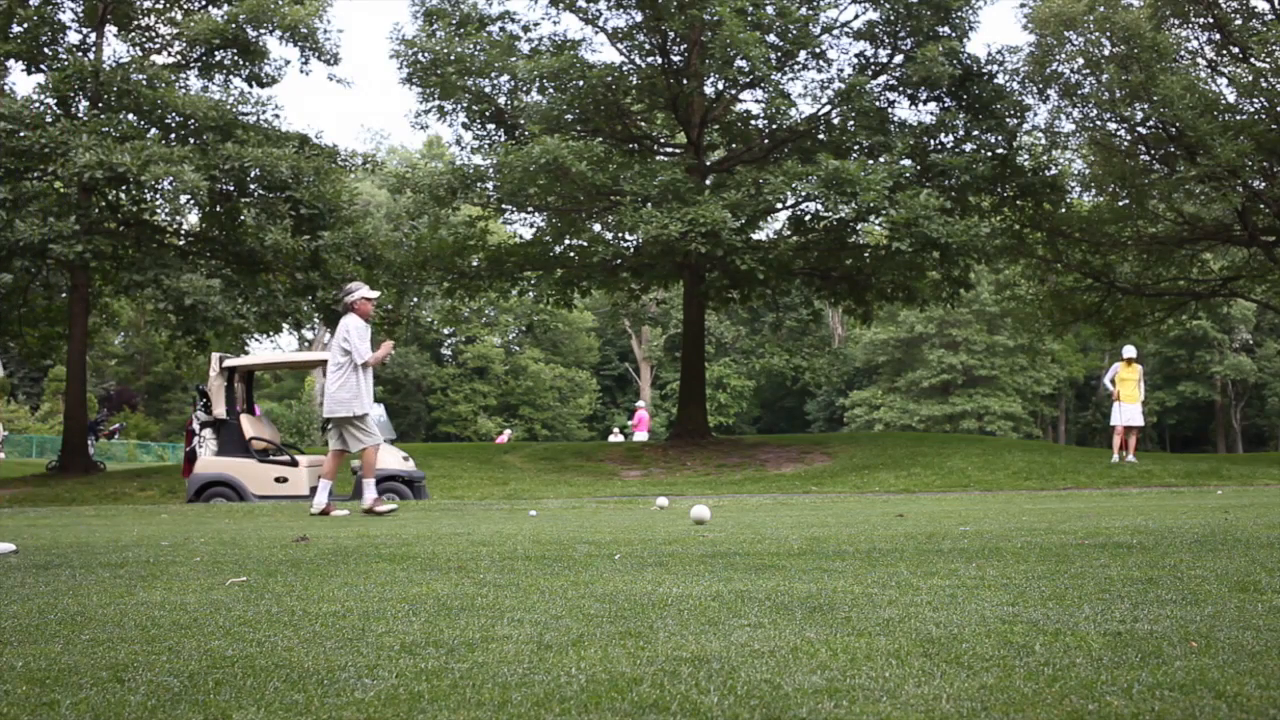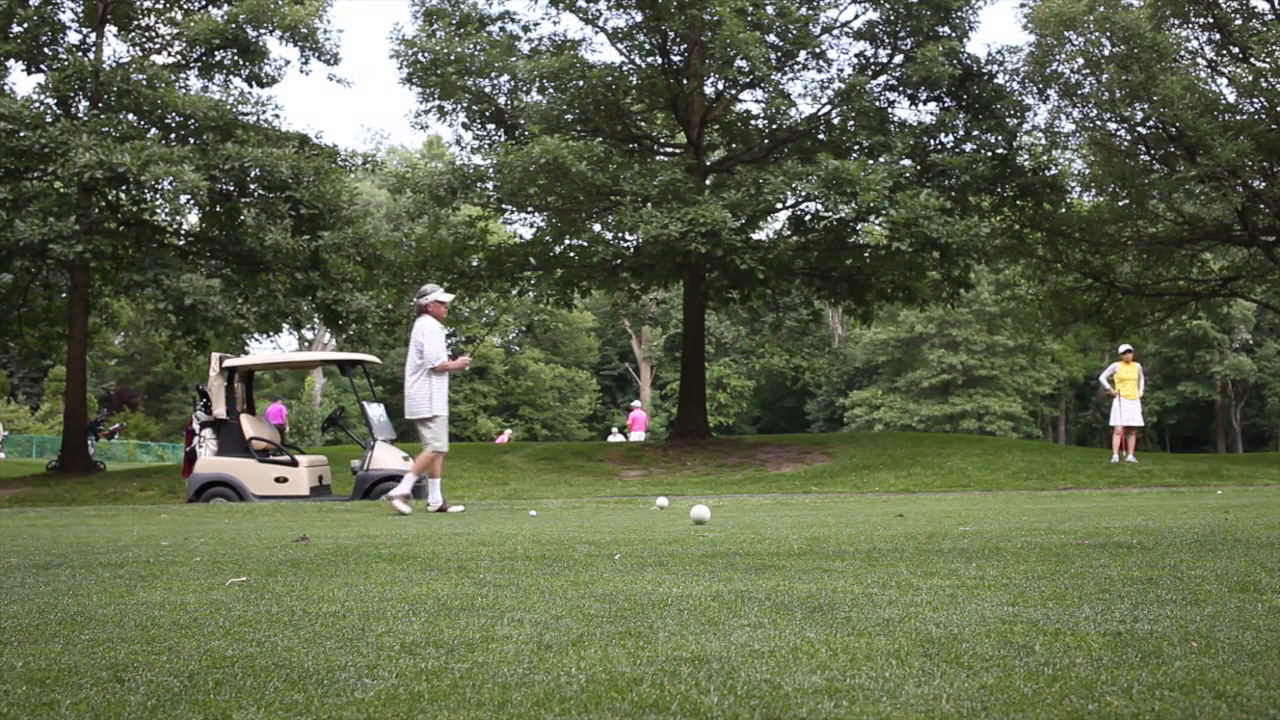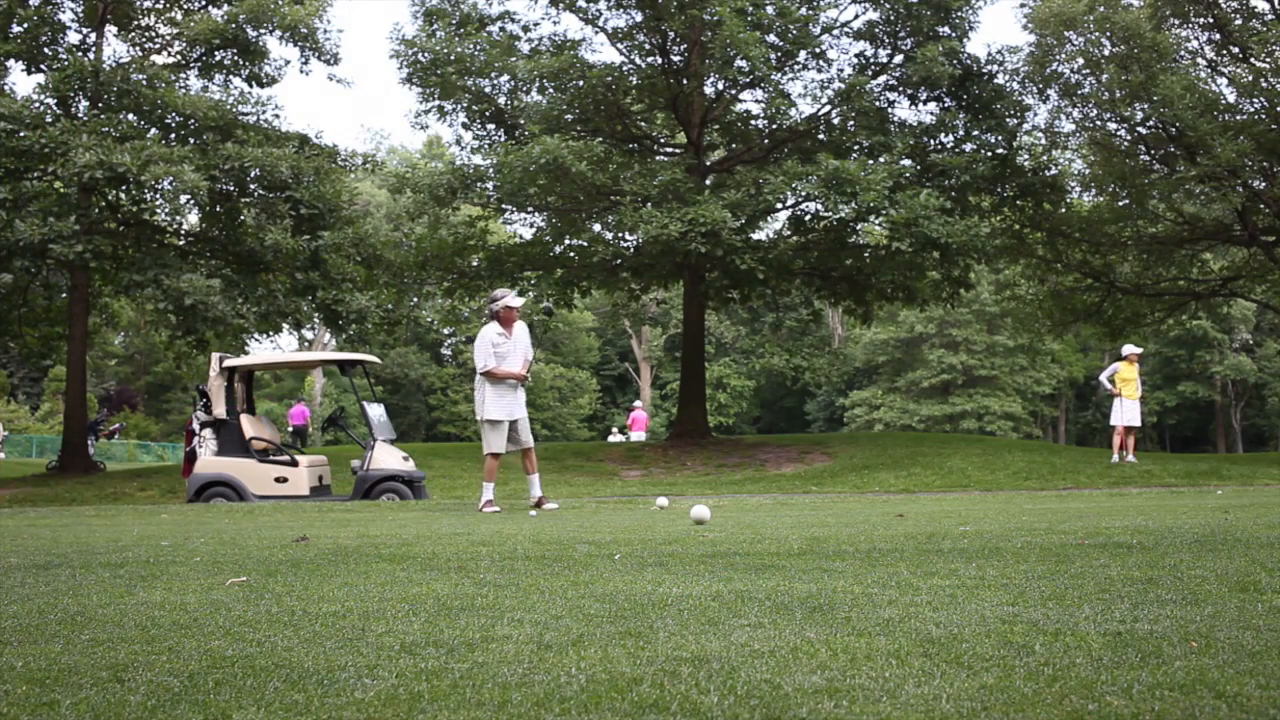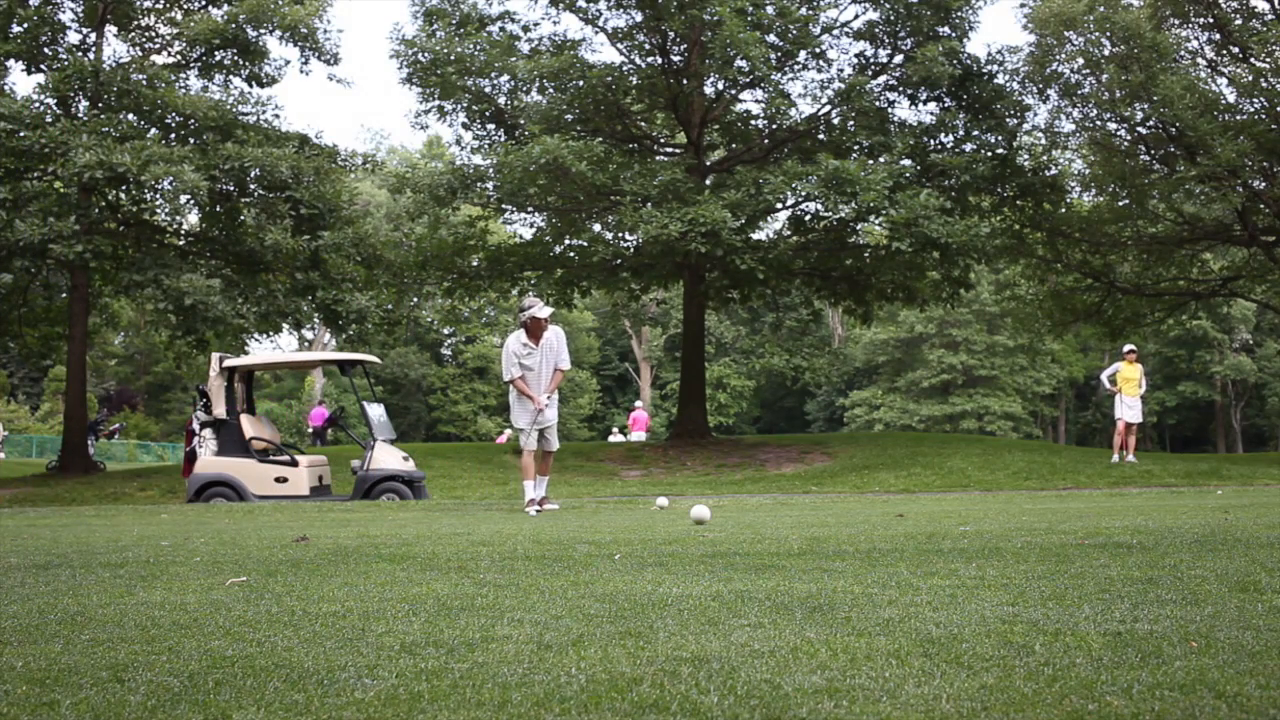
dt=1s
person 1, frame 1
left shoulder: (349, 324)
right shoulder: (354, 324)
right elbow: (366, 360)
left wrist: (379, 355)
right wrist: (383, 351)
left hip: (343, 398)
right hip: (350, 398)
left knee: (338, 450)
right knee: (370, 444)
left ankle: (320, 502)
right ankle: (370, 499)
person 1, frame 2
left shoulder: (426, 326)
right shoulder: (430, 327)
right elbow: (435, 364)
left wrist: (453, 365)
right wrist: (456, 364)
left hip: (425, 398)
right hip: (428, 399)
left knee: (437, 449)
right knee: (435, 449)
left ankle: (436, 500)
right ankle: (400, 491)
person 1, frame 3
left shoulder: (521, 328)
right shoulder: (487, 334)
left elbow: (527, 357)
right elbow: (486, 369)
left wrist: (524, 372)
right wrist: (513, 375)
left hip: (516, 399)
right hip: (494, 401)
left knee: (527, 447)
right knee: (494, 451)
left ankle: (536, 495)
right ankle: (487, 498)
person 1, frame 4
left shoulder: (556, 334)
right shoulder: (513, 343)
left elbow: (561, 368)
right elbow: (513, 378)
left wrist: (547, 395)
right wrist: (534, 398)
left hip: (549, 403)
right hip: (524, 405)
left knee: (549, 449)
right knee: (529, 449)
left ankle: (541, 495)
right ankle: (530, 498)
